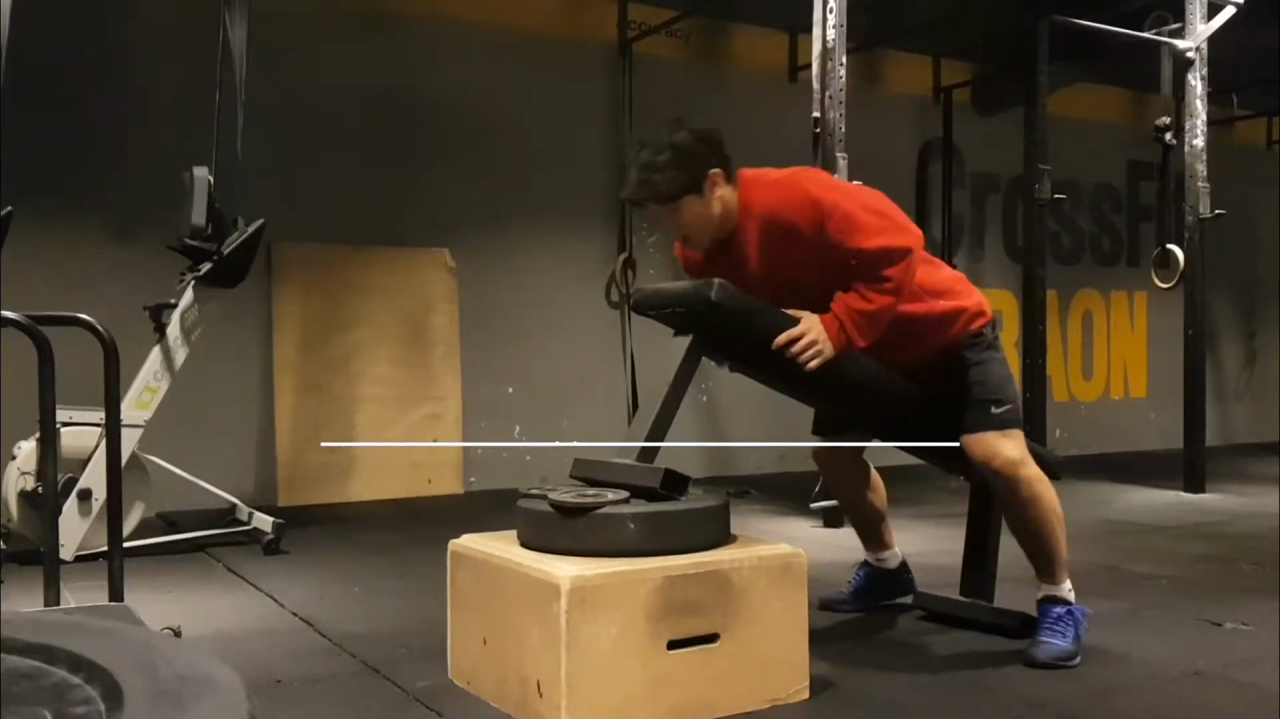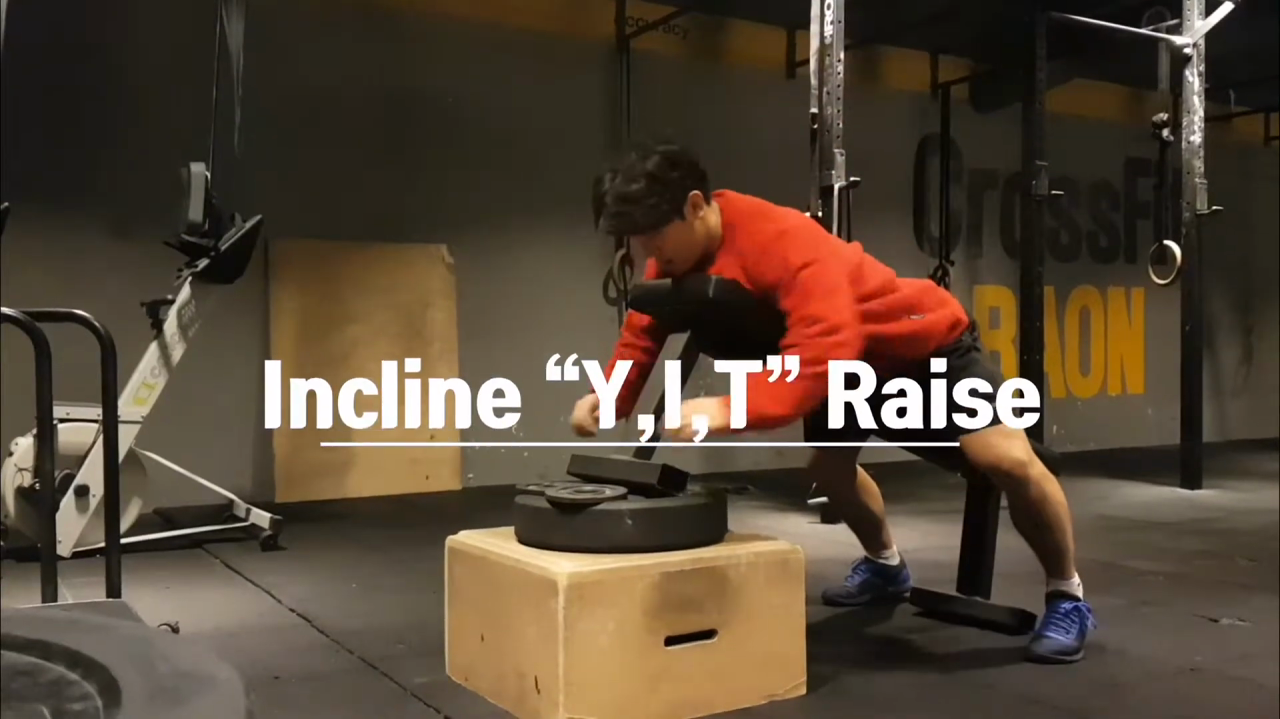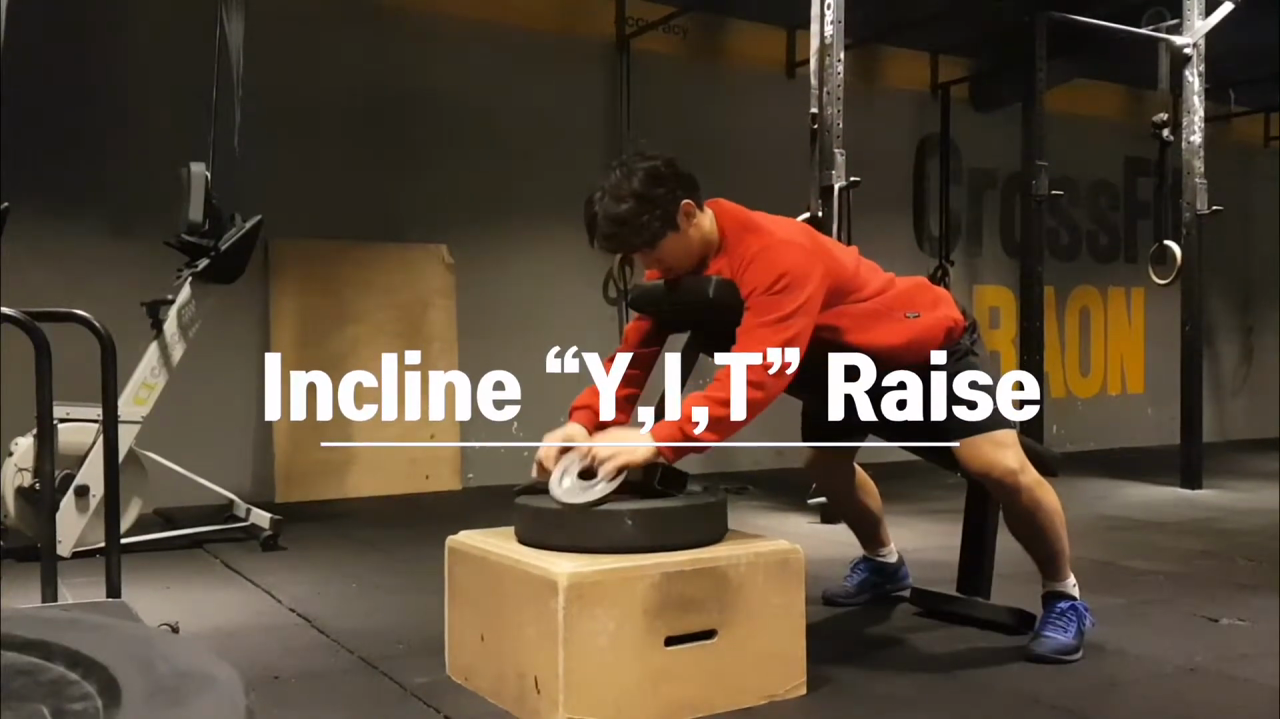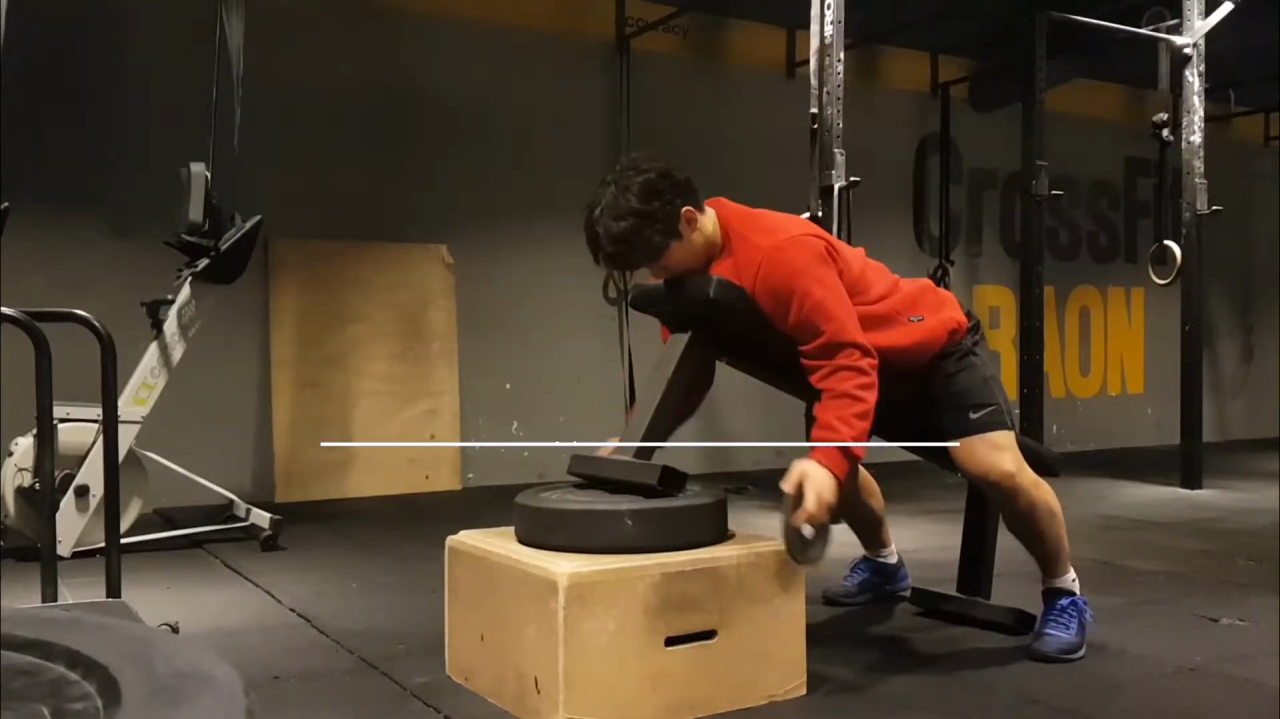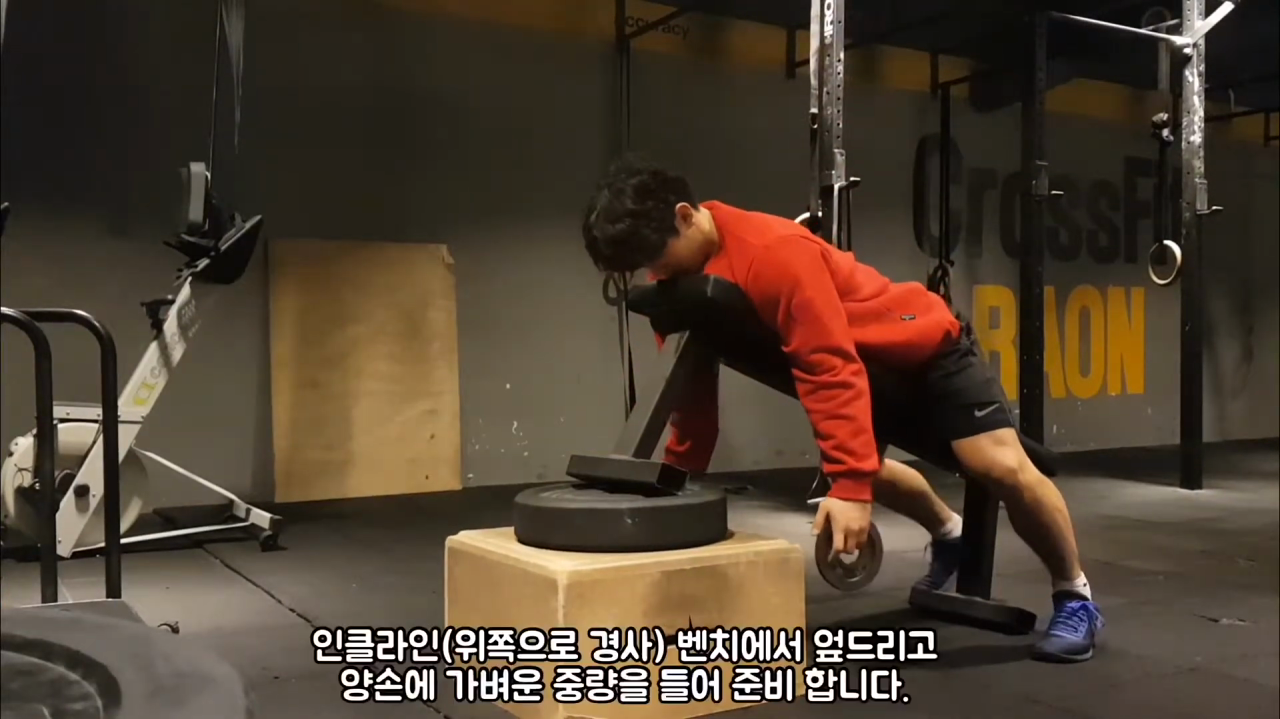
dt=0.7s
person 1, frame 1
left shoulder: (794, 196)
right shoulder: (698, 253)
left elbow: (895, 247)
left wrist: (837, 328)
left hip: (948, 328)
right hip: (866, 349)
left knee: (1001, 456)
right knee: (833, 451)
left ankle: (1060, 600)
right ankle: (885, 568)
person 1, frame 2
left shoulder: (780, 241)
right shoulder: (678, 258)
left elbow: (827, 341)
right elbow: (645, 331)
left wrist: (736, 409)
right wrist: (611, 395)
left hip: (928, 341)
right hip: (855, 363)
left knee: (1008, 460)
right knee: (827, 463)
left ankle: (1067, 597)
right ankle: (885, 564)
person 1, frame 3
left shoulder: (774, 253)
right shoulder: (681, 261)
left elbow: (760, 373)
right elbow: (638, 354)
left wrist: (659, 439)
right wrist: (584, 420)
left hip: (927, 342)
right hip: (852, 357)
left knee: (999, 466)
right knee: (824, 460)
left ankle: (1064, 598)
right ankle: (884, 562)
person 1, frame 4
left shoulder: (782, 252)
right shoulder: (689, 267)
left elbow: (849, 362)
left wrist: (827, 460)
left hip: (933, 344)
right hip: (868, 356)
left knee: (996, 468)
right knee: (825, 463)
left ankle: (1064, 595)
right ankle: (883, 563)
person 1, frame 5
left shoulder: (775, 253)
right shoulder: (681, 272)
left elbow: (831, 369)
right elbow: (693, 382)
left wrist: (850, 485)
left hip: (924, 345)
right hip: (867, 360)
left knee: (1002, 467)
right knee: (858, 465)
left ankle: (1075, 598)
right ankle: (950, 534)
